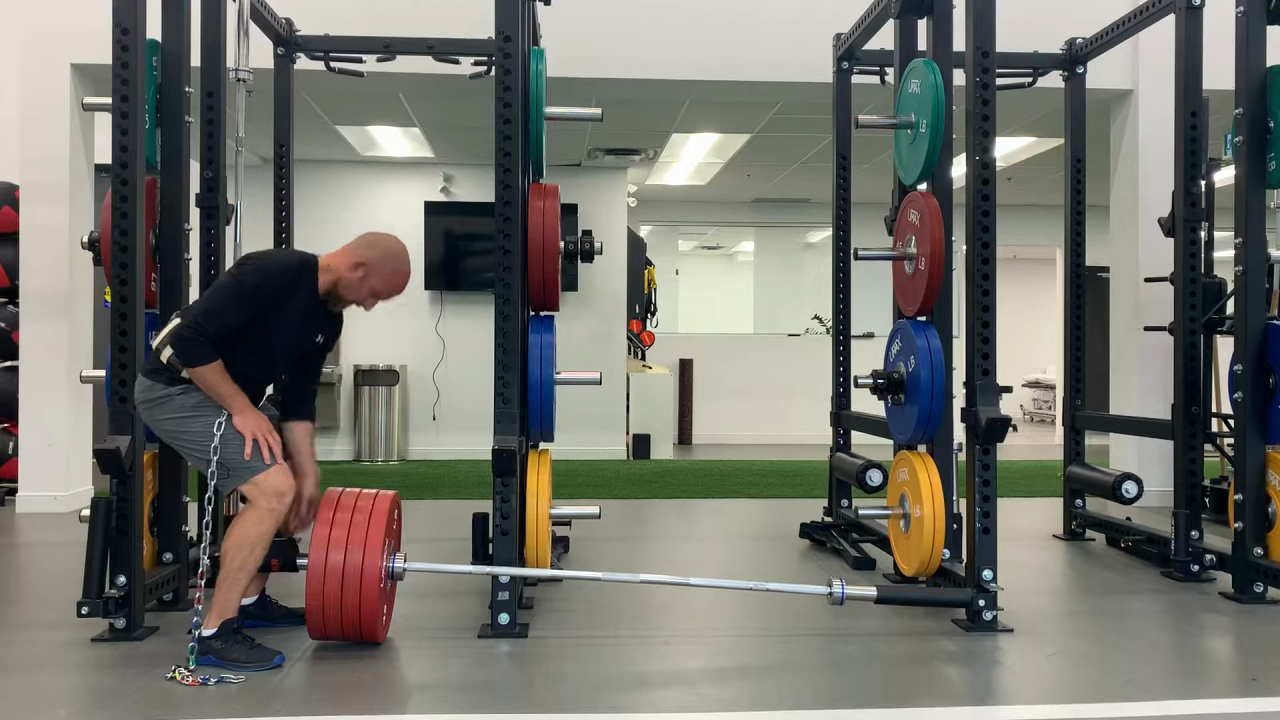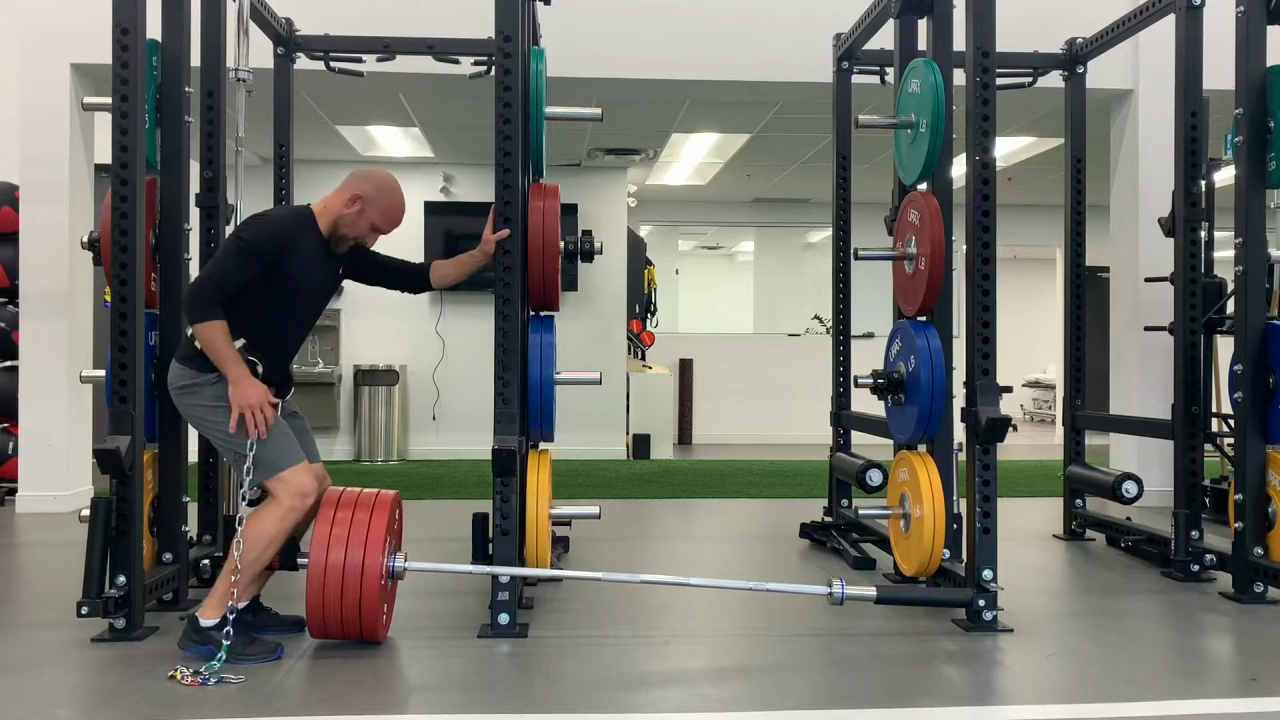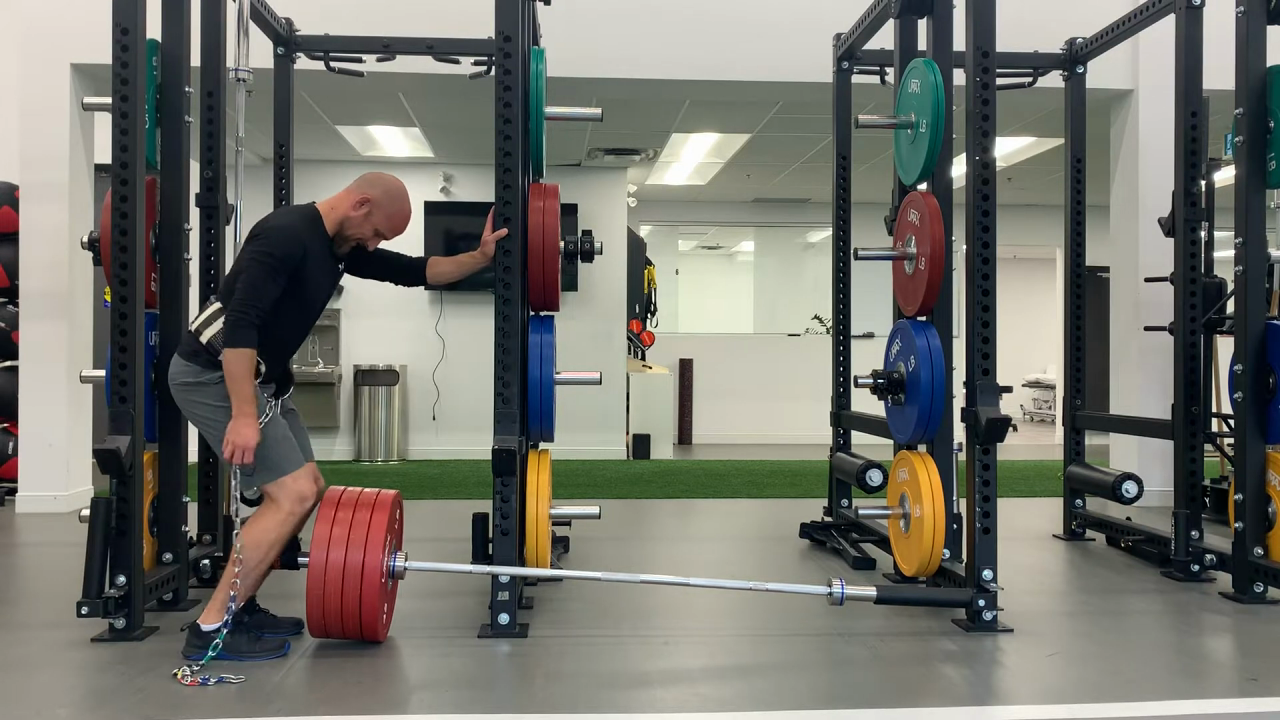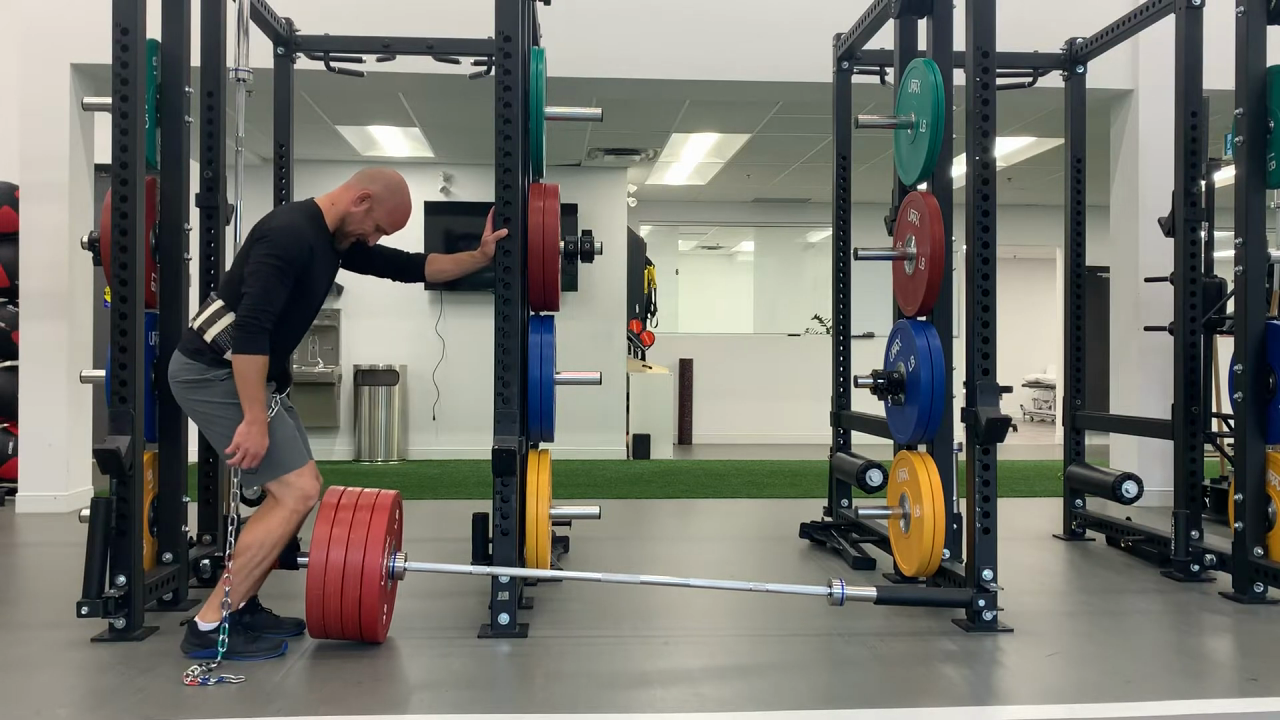
dt=0.7s
person 1, frame 1
left shoulder: (327, 317)
right shoulder: (271, 274)
left elbow: (298, 402)
right elbow: (192, 339)
left wrist: (308, 475)
right wrist: (243, 408)
left hip: (229, 392)
right hip: (176, 387)
left knee: (299, 480)
right knee: (273, 491)
left ankle: (249, 600)
right ankle: (214, 633)
person 1, frame 2
left shoulder: (340, 251)
right shoulder: (275, 230)
left elbow: (415, 278)
right elbow: (202, 298)
left wrist: (481, 255)
right wrist: (240, 379)
left hip: (262, 380)
right hip: (212, 378)
left knee: (314, 490)
right knee: (296, 490)
left ankle: (243, 605)
right ankle: (209, 622)
person 1, frame 3
left shoulder: (337, 245)
right shoulder: (286, 234)
left elbow: (411, 272)
right elbow: (240, 323)
left wrist: (480, 257)
right wrist: (244, 417)
left hip: (256, 377)
right hip: (211, 374)
left knee: (308, 490)
right knee: (292, 496)
left ankle: (239, 606)
right ankle: (211, 629)
person 1, frame 4
left shoulder: (334, 239)
right shoulder: (290, 232)
left elbow: (407, 268)
right elbow: (249, 327)
left wrist: (480, 257)
right wrist: (255, 421)
left hip: (248, 372)
right hip: (215, 371)
left knee: (302, 490)
right knee: (298, 492)
left ankle: (239, 606)
right ankle: (210, 625)
